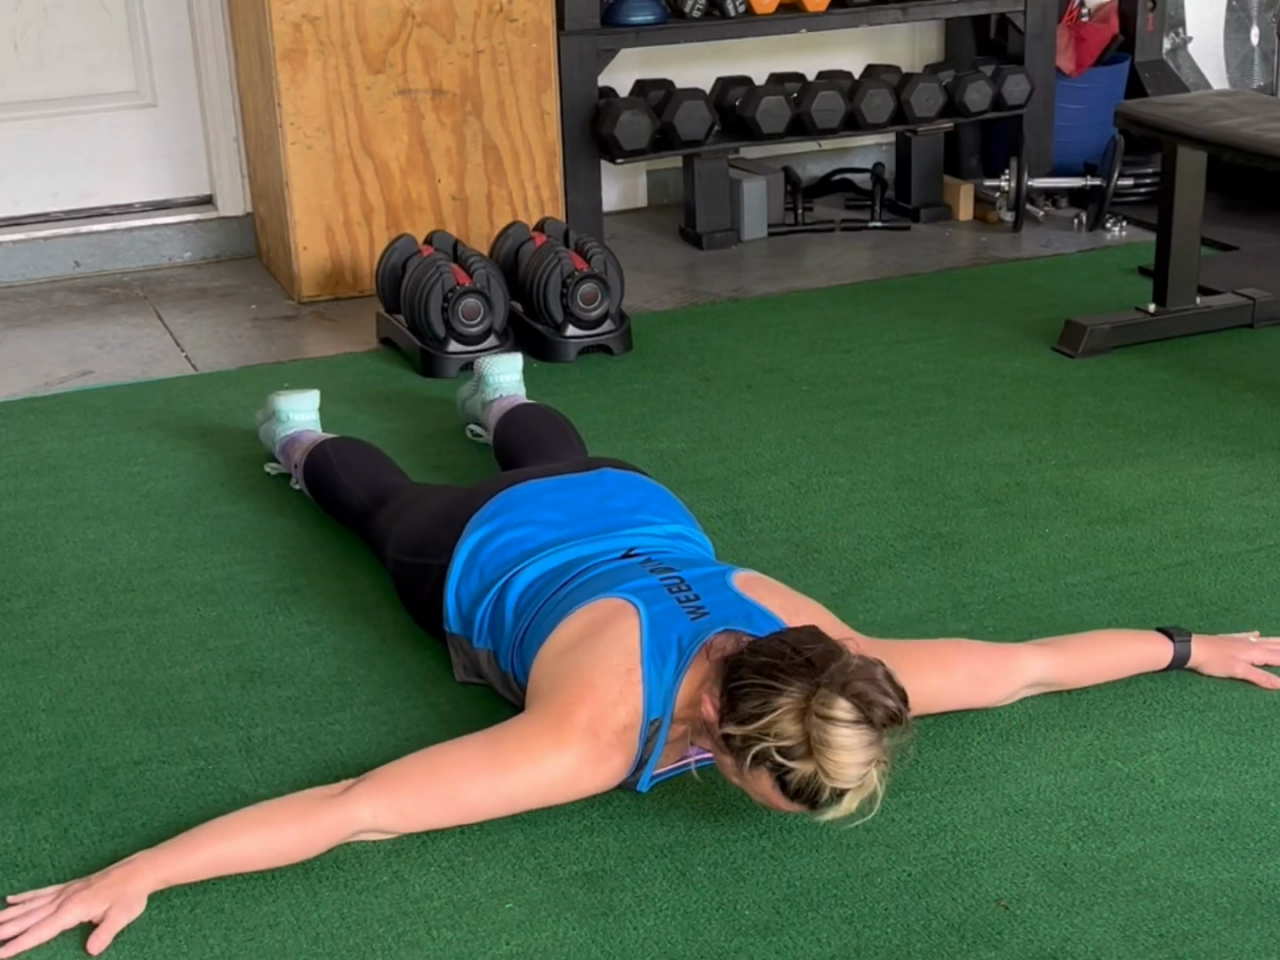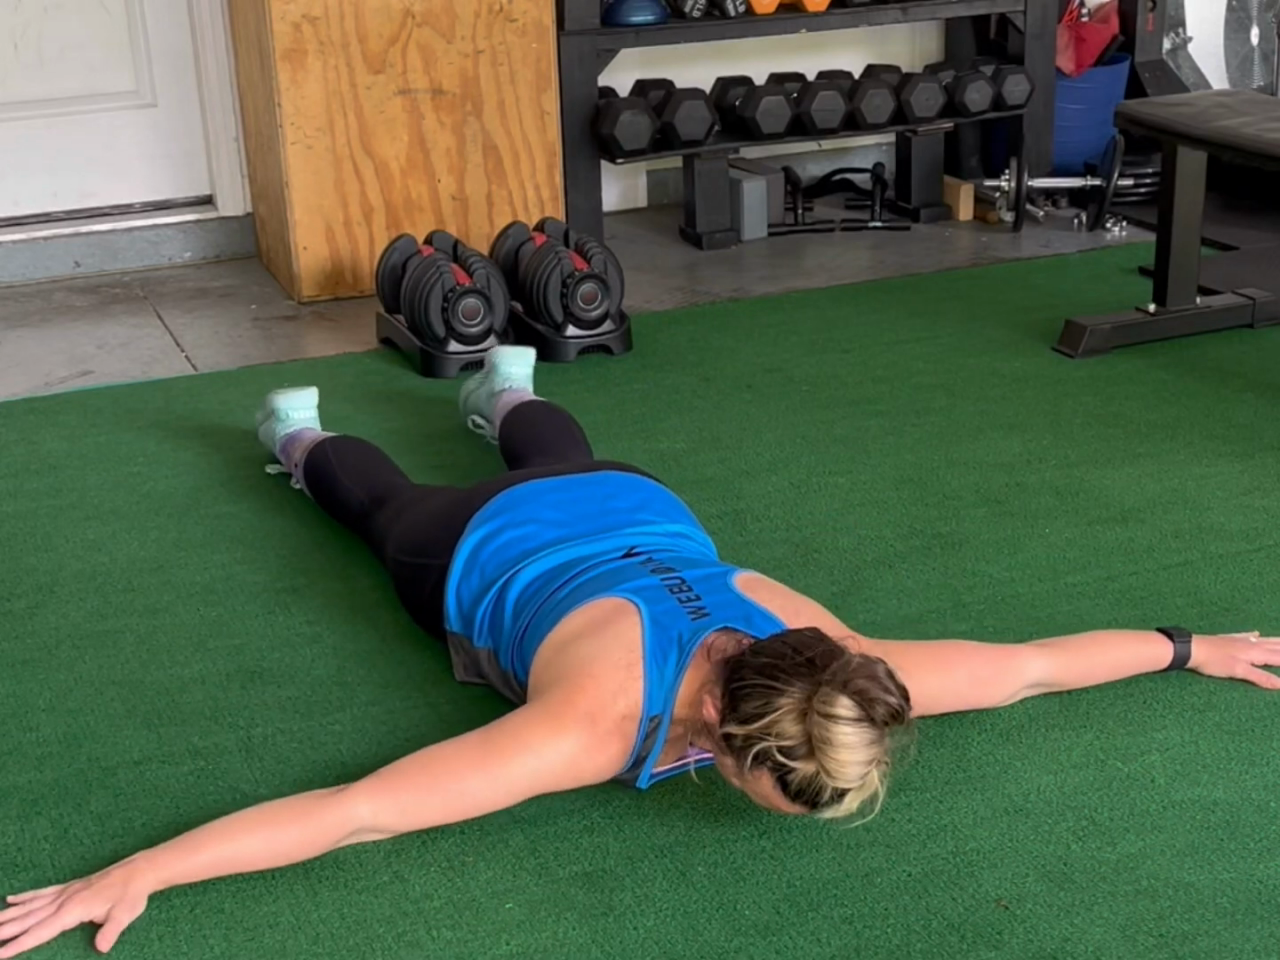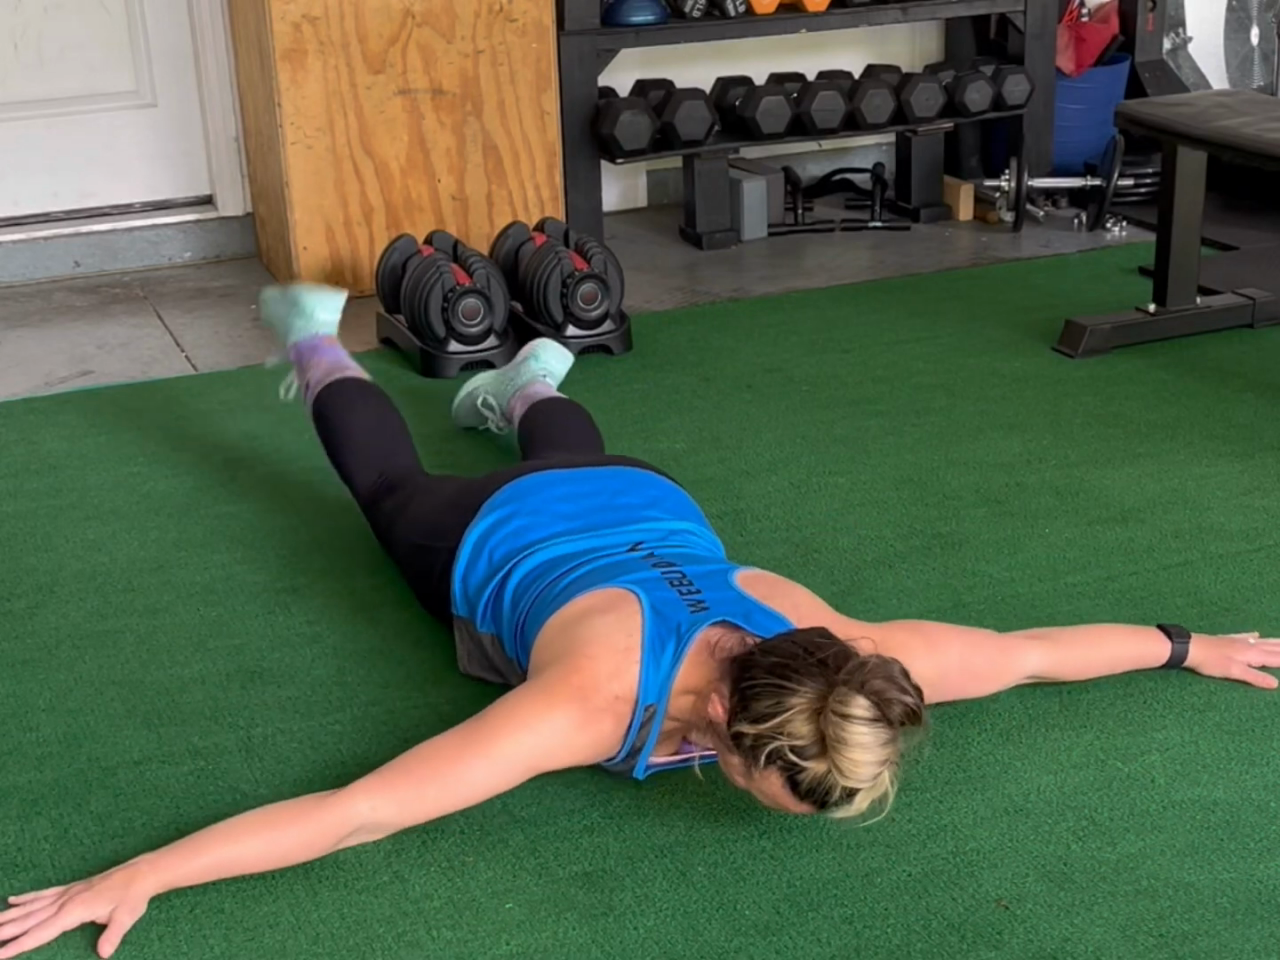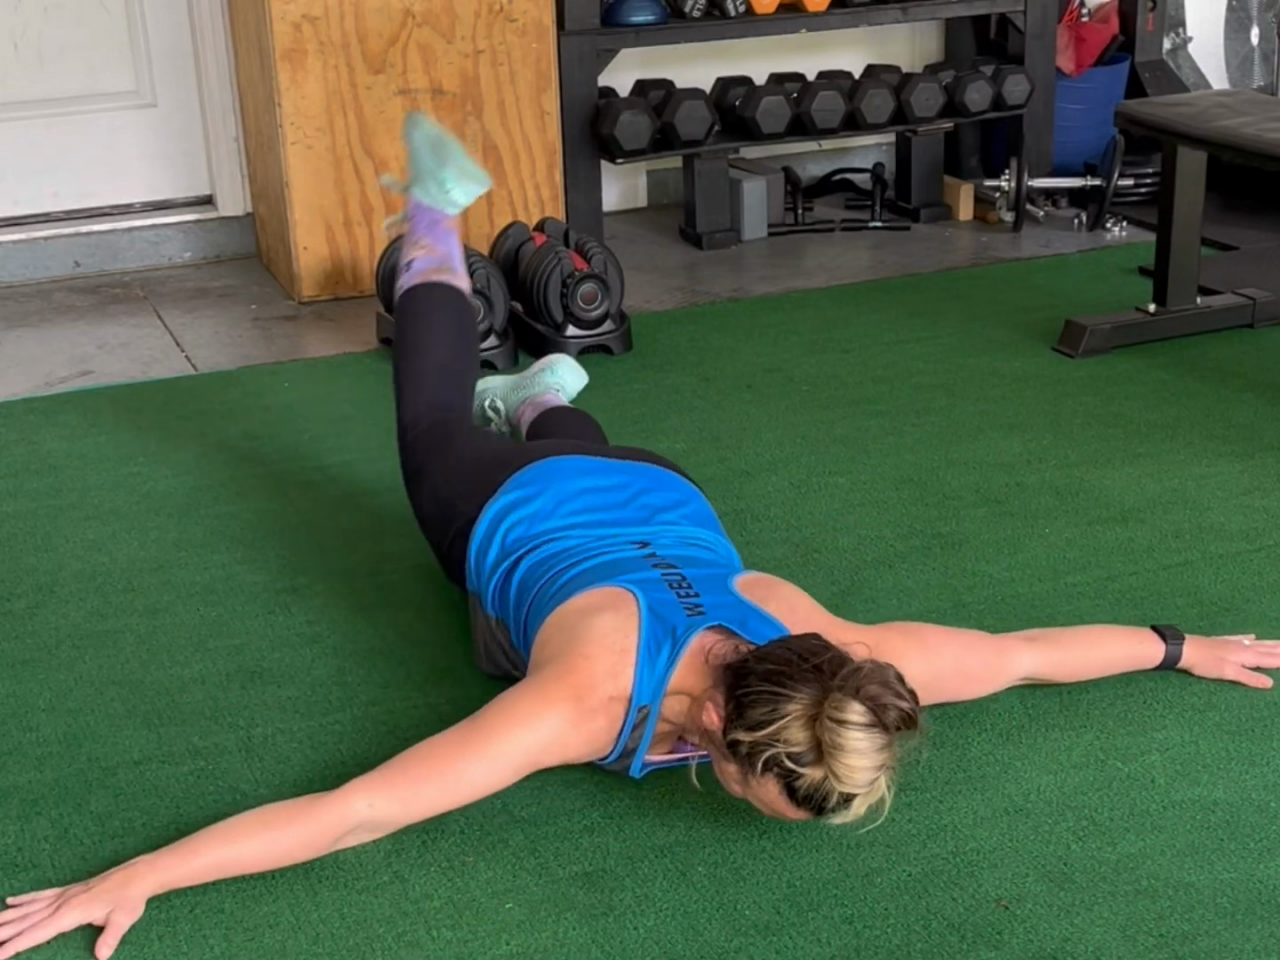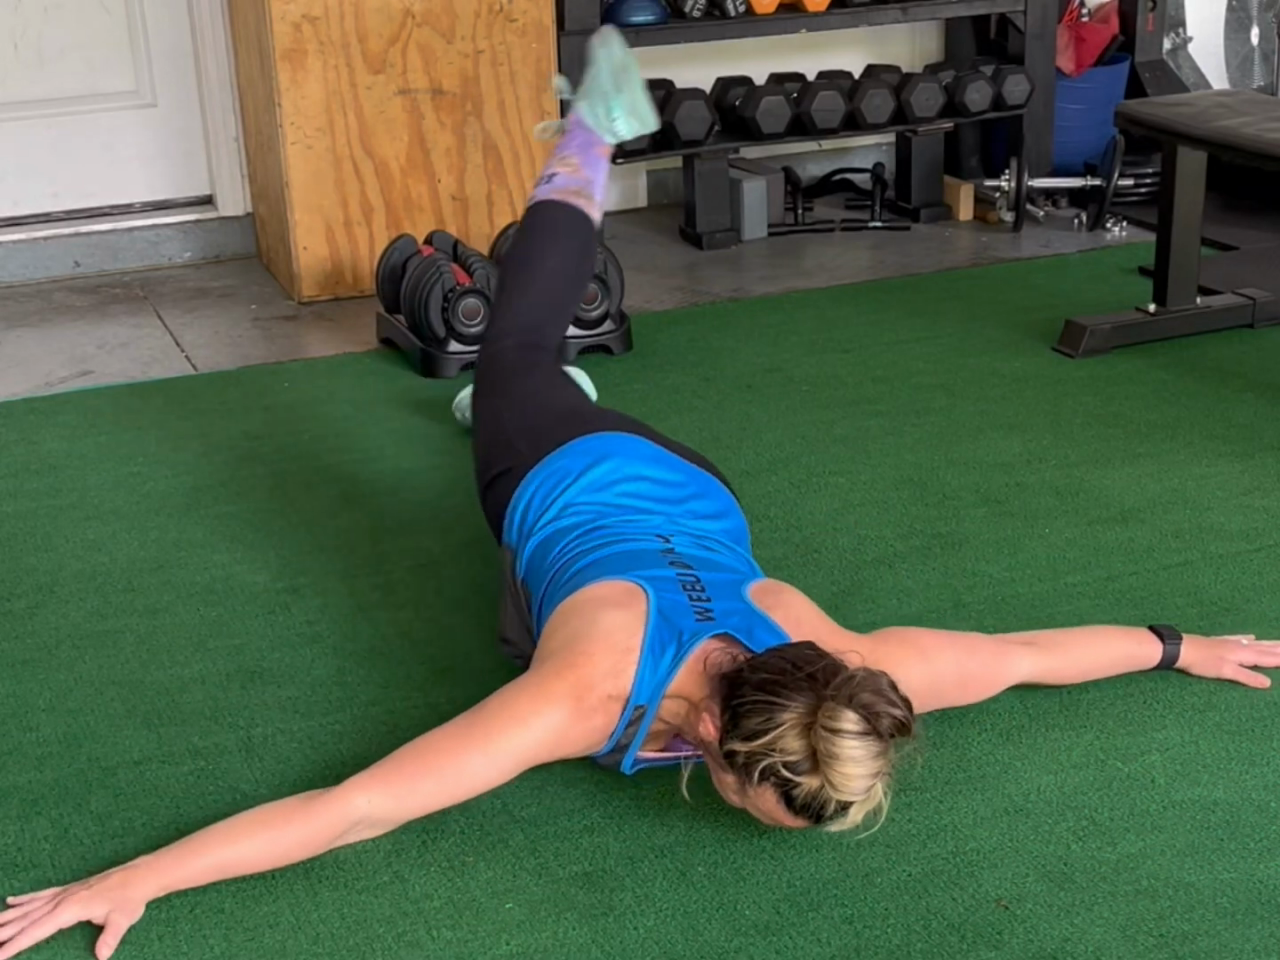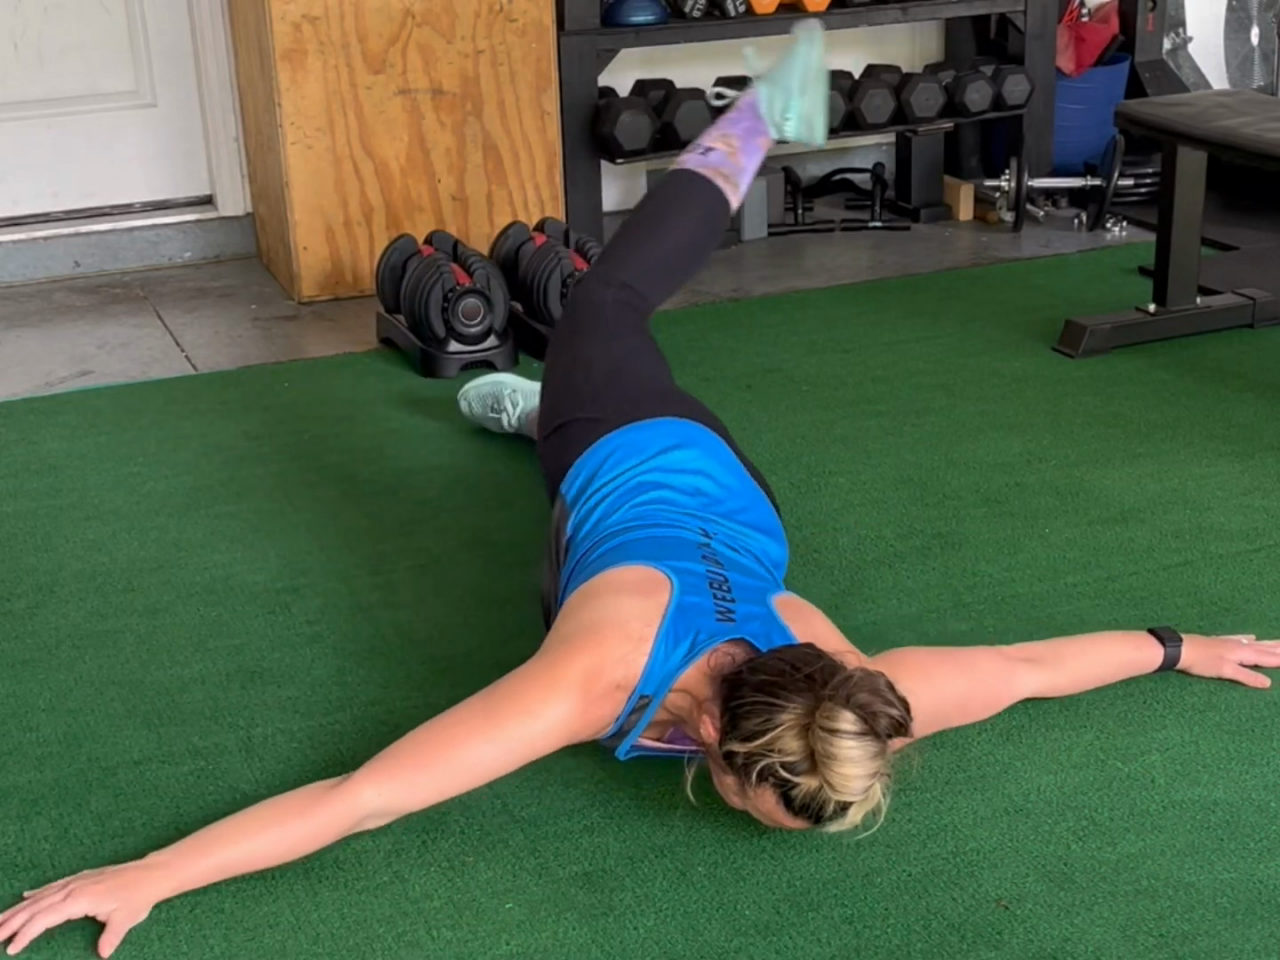
dt=0.2s
person 1, frame 1
left shoulder: (834, 675)
right shoulder: (598, 737)
left elbow: (1031, 661)
right elbow: (343, 809)
left hip: (638, 516)
right hip: (486, 557)
left knee: (557, 461)
right knee: (390, 505)
left ankle: (496, 392)
right ankle: (299, 434)
person 1, frame 2
left shoulder: (829, 664)
right shoulder: (600, 723)
left elbow: (1034, 661)
right elbow: (342, 811)
left hip: (642, 520)
right hip: (489, 558)
left knee: (562, 458)
right knee: (390, 508)
left ankle: (506, 388)
right ankle: (300, 436)
person 1, frame 3
left shoulder: (837, 659)
right shoulder: (599, 705)
left elbow: (1026, 652)
right elbow: (350, 811)
left hip: (649, 513)
right hip: (496, 548)
left knee: (571, 448)
right knee: (398, 487)
left ankle: (524, 383)
right ankle: (317, 343)
person 1, frame 4
left shoulder: (828, 661)
right shoulder: (597, 702)
left elbow: (1024, 653)
right elbow: (345, 811)
left hip: (660, 507)
right hip: (515, 523)
right knee: (436, 410)
left ankle: (542, 394)
right ankle: (437, 202)
person 1, frame 5
left shoulder: (839, 681)
right shoulder: (593, 699)
left elbow: (1024, 655)
right elbow: (345, 808)
left hip: (685, 503)
right hip: (564, 489)
right knee: (522, 338)
right ankle: (598, 119)
person 1, frame 6
left shoulder: (845, 706)
right shoulder: (601, 684)
left elbow: (1027, 667)
right elbow: (354, 800)
left hip: (717, 493)
right hip: (633, 463)
right knee: (618, 300)
right ankle: (765, 114)
